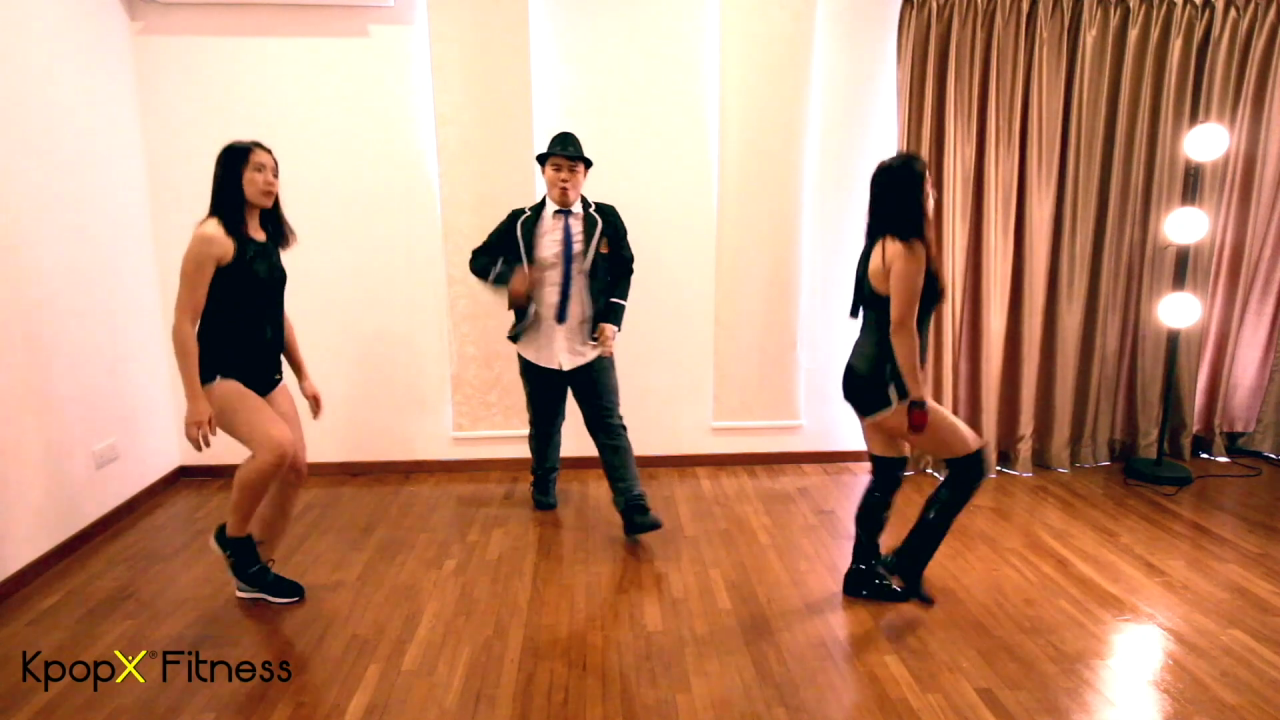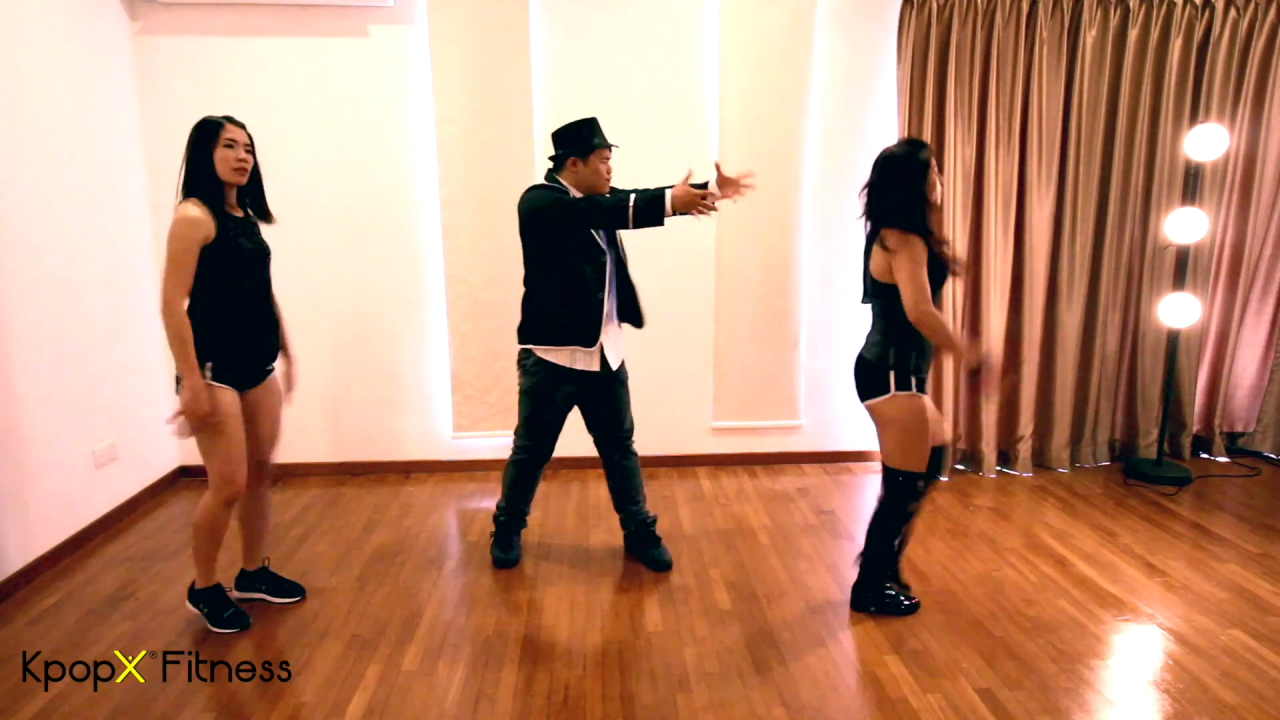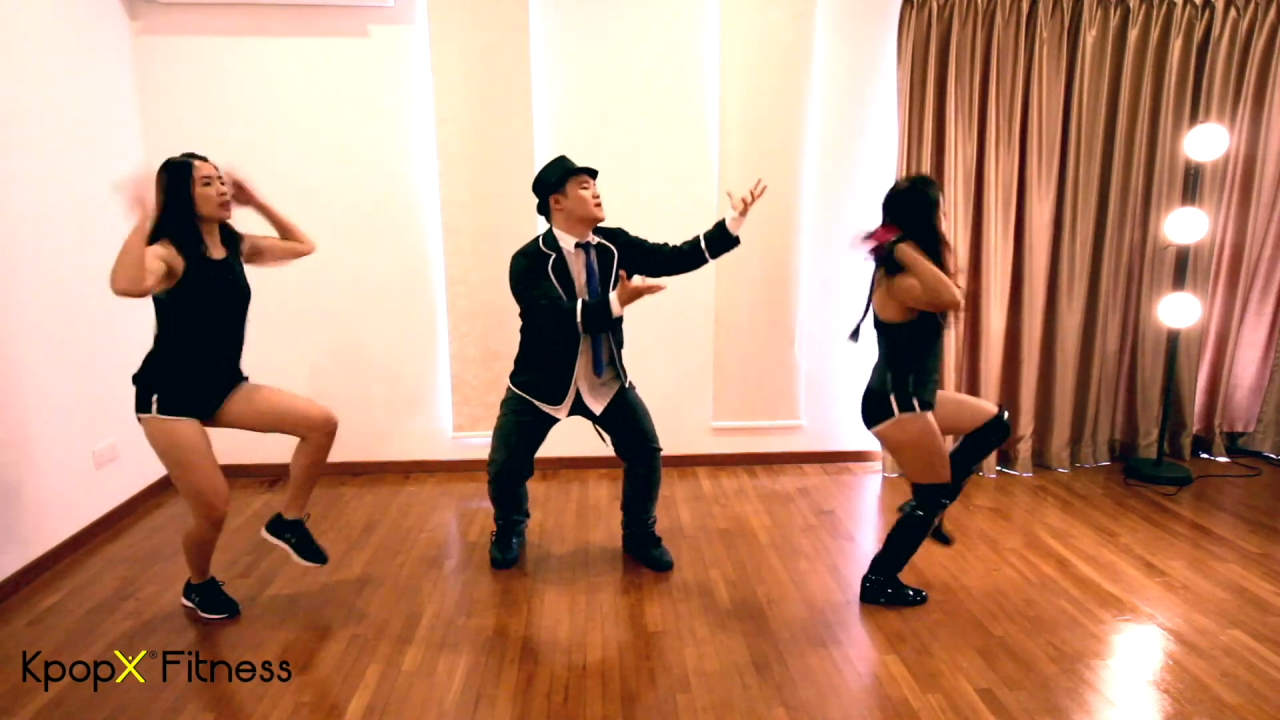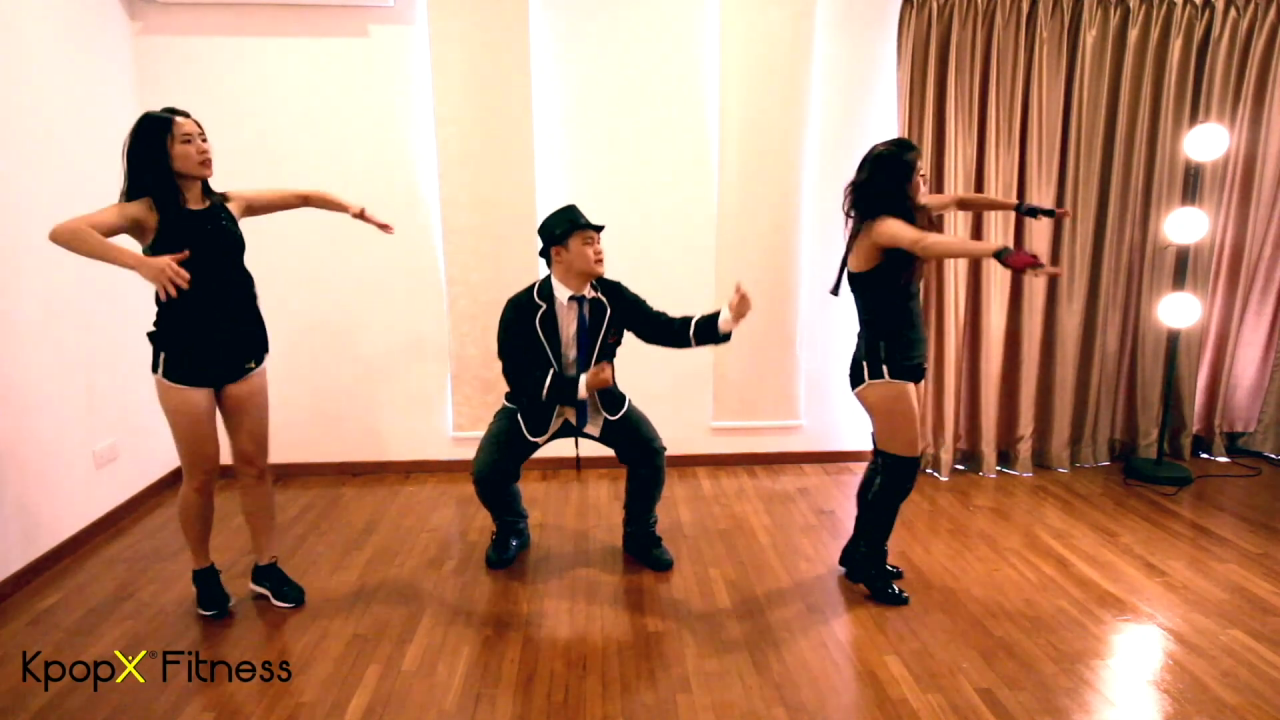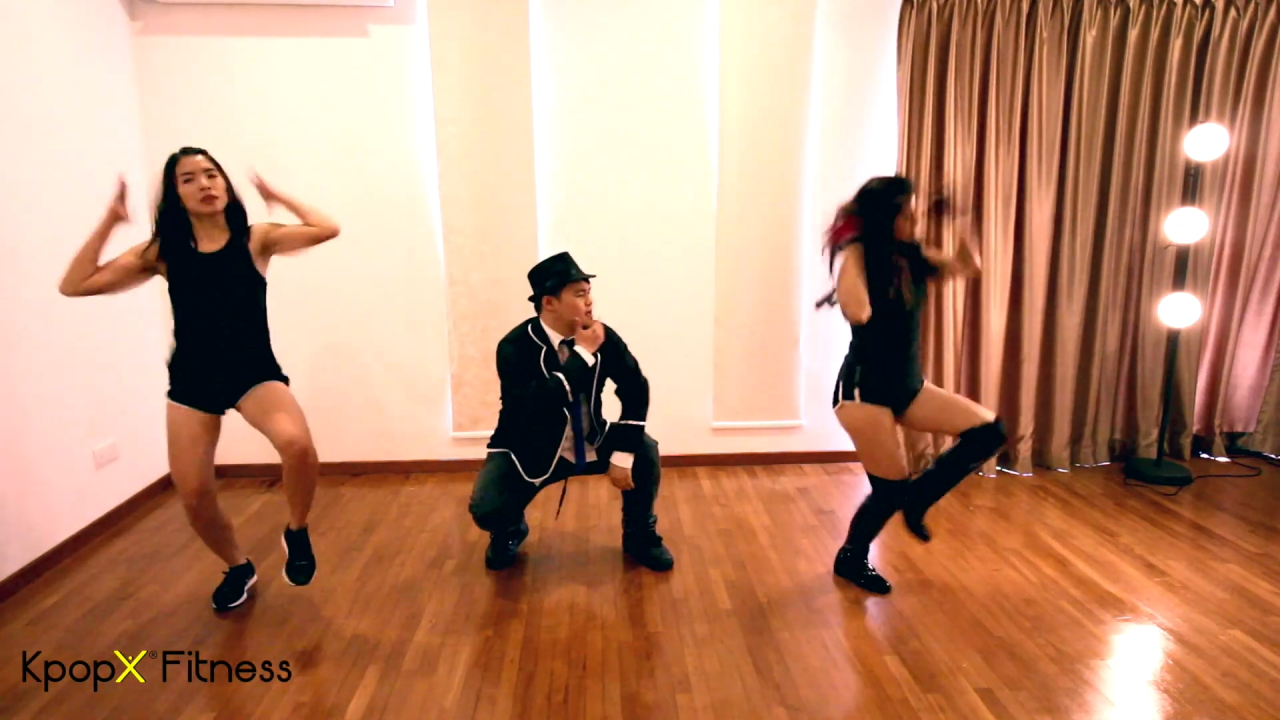
dt=0.7s
person 1, frame 1
left shoulder: (269, 237)
right shoulder: (213, 237)
right elbow: (185, 321)
left wrist: (304, 376)
right wrist: (194, 399)
left hip: (268, 372)
right hip: (223, 376)
left knee: (294, 471)
right knee: (280, 448)
left ankle: (255, 570)
right ankle: (236, 532)
person 1, frame 2
left shoulder: (247, 216)
right shoulder: (194, 217)
right elbow: (173, 306)
left wrist: (286, 351)
right wrist: (192, 383)
left hip: (257, 365)
right hip: (212, 368)
left knee: (260, 474)
right knee: (230, 484)
left ankle: (253, 573)
right ankle: (204, 588)
person 1, frame 3
left shoulder: (237, 246)
right shoulder: (169, 255)
left elbow: (298, 246)
right elbow: (128, 286)
left wrist: (257, 203)
right wrist: (143, 221)
left hip: (225, 386)
right hip: (168, 399)
left knee: (321, 422)
right knee: (213, 509)
left ankle: (288, 521)
right ankle: (198, 585)
person 1, frame 4
left shoulder: (231, 204)
right shoulder: (144, 211)
left elbow: (303, 197)
right elbow: (63, 232)
left wrist: (352, 209)
right wrist: (141, 262)
left hip: (242, 352)
right hip: (183, 360)
left knee: (254, 466)
right knee: (200, 476)
left ankle: (266, 568)
right ankle: (203, 572)
person 1, frame 5
left shoulder: (257, 238)
right shoulder: (163, 250)
left elbow: (327, 229)
right elbow: (73, 286)
left wrist: (278, 200)
right wrist: (109, 225)
left hip: (255, 375)
right hip: (191, 384)
left knee: (298, 446)
right knee: (194, 496)
left ankle: (297, 530)
right ankle: (239, 568)
person 2, frame 1
left shoulder: (882, 242)
right shoulder: (908, 250)
right elbow: (903, 327)
right wrist: (917, 398)
left hip: (865, 373)
right hip: (884, 382)
left knee: (888, 474)
right knee: (970, 462)
left ankle: (864, 572)
right ankle: (908, 561)
person 2, frame 2
left shoulder: (892, 234)
right shoulder: (903, 241)
right elbow: (921, 313)
right wrist: (970, 355)
left hip: (889, 368)
right hip: (893, 373)
left knee: (933, 457)
right knee: (905, 484)
left ankle: (881, 560)
right ankle: (872, 588)
person 2, frame 3
left shoulder: (907, 267)
right shoulder: (902, 280)
right elbow: (951, 298)
right wrist: (906, 249)
left hip: (917, 393)
right hip: (898, 401)
left knee: (995, 424)
right knee: (932, 491)
left ankle: (926, 509)
right ankle: (880, 581)
person 2, frame 4
left shoulder: (899, 220)
right shoulder: (878, 228)
left elbow: (956, 199)
right elbow: (929, 245)
left wrist: (1021, 209)
right wrist: (1001, 253)
left hip: (904, 362)
right hip: (882, 365)
left knee: (890, 464)
right knee: (901, 469)
left ankle: (860, 551)
right ankle: (867, 565)
person 2, frame 5
left shoulder: (913, 256)
right shoulder: (856, 261)
left elbow: (968, 267)
right elbow: (858, 314)
right wrist: (847, 248)
left hip: (910, 386)
right hip: (863, 391)
left knee: (989, 432)
right knee: (891, 486)
left ankle: (916, 499)
right ankle: (850, 558)
person 3, frame 1
left shoulder: (605, 218)
right shoulder: (522, 222)
left elbow: (622, 269)
right elbow: (481, 258)
left wrist: (611, 319)
right wrist: (509, 279)
left hip: (589, 345)
right hip: (537, 347)
left knee: (608, 426)
right knee: (544, 425)
left ankle: (633, 508)
right ankle: (545, 480)
person 3, frame 2
left shoulder: (597, 200)
right shoulder: (540, 201)
left elbow: (636, 204)
right elbow: (596, 212)
left wrist: (711, 192)
right wrist: (669, 202)
left hip: (604, 351)
right hip: (553, 352)
left knee: (619, 446)
right knee: (532, 449)
left ankle: (640, 532)
right ankle: (507, 530)
person 3, frame 3
left shoulder: (614, 244)
right shoulder: (529, 260)
left elbow: (676, 258)
right elbow: (553, 321)
left wrist: (733, 223)
right wrist: (615, 303)
left hip: (606, 380)
right hip: (542, 383)
left knee: (645, 451)
right knee: (506, 467)
left ankle: (639, 535)
right ankle: (510, 532)
person 3, frame 4
left shoulder: (613, 296)
right shoulder: (522, 308)
left elbow: (665, 329)
right elbow: (518, 376)
left wrist: (725, 319)
right wrist: (581, 384)
left hip: (602, 402)
right hip: (535, 407)
left knee: (649, 452)
right knee: (488, 472)
left ankle: (640, 536)
right ankle: (512, 531)
person 3, frame 5
left shoulder: (601, 335)
right shoulder: (516, 347)
left elbow: (635, 388)
right elbow: (538, 406)
left wrist: (623, 454)
right wrist: (581, 353)
left hip: (587, 444)
right hip: (527, 451)
left knee: (645, 451)
right knee: (487, 510)
left ankle: (640, 536)
right ankle: (510, 532)
